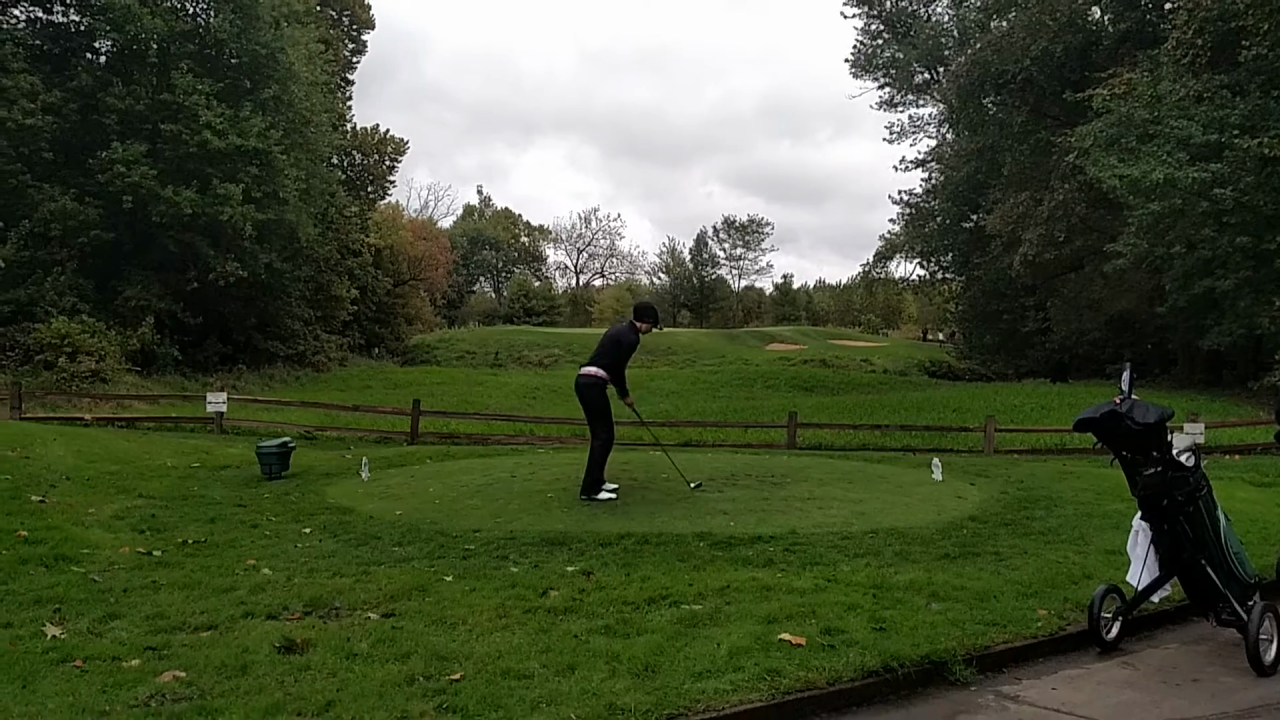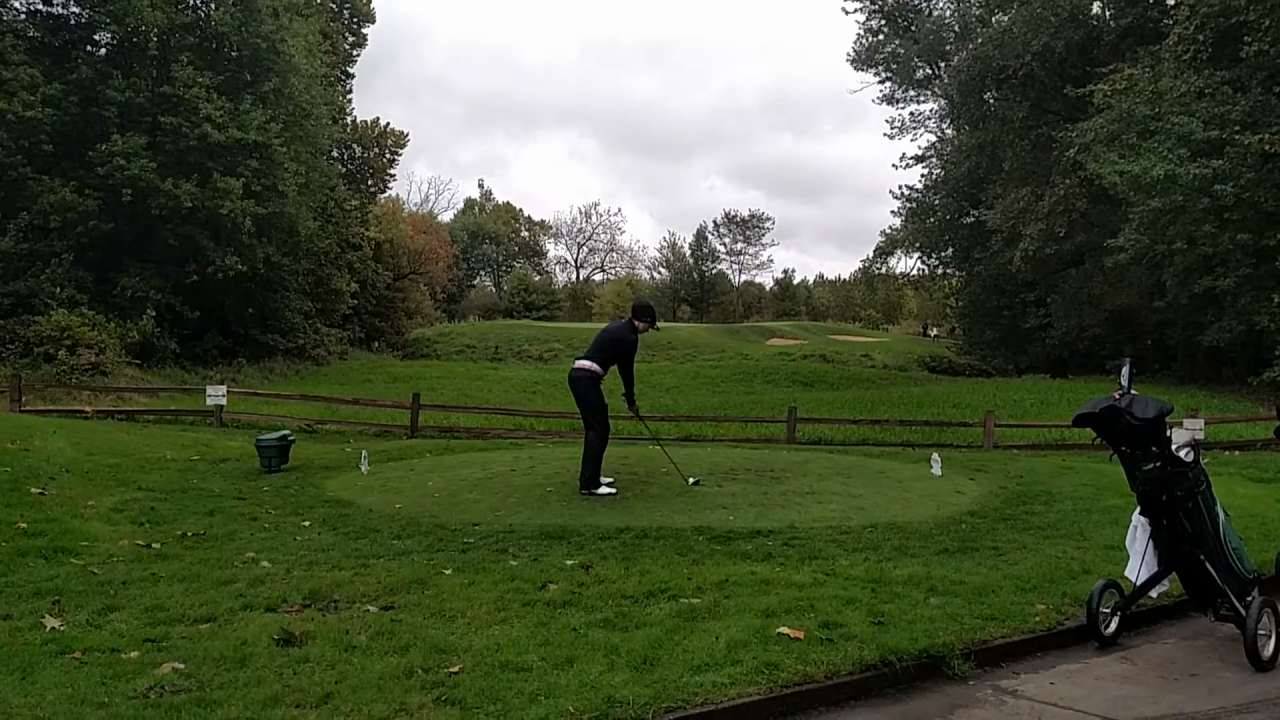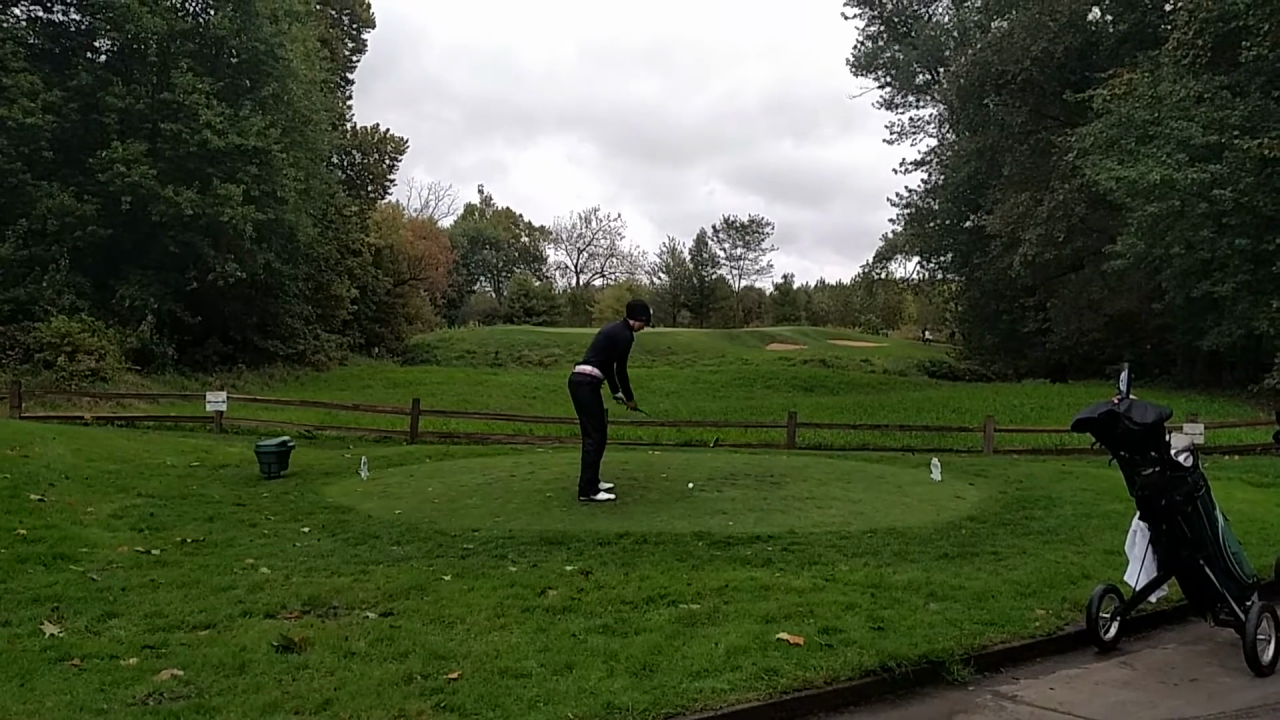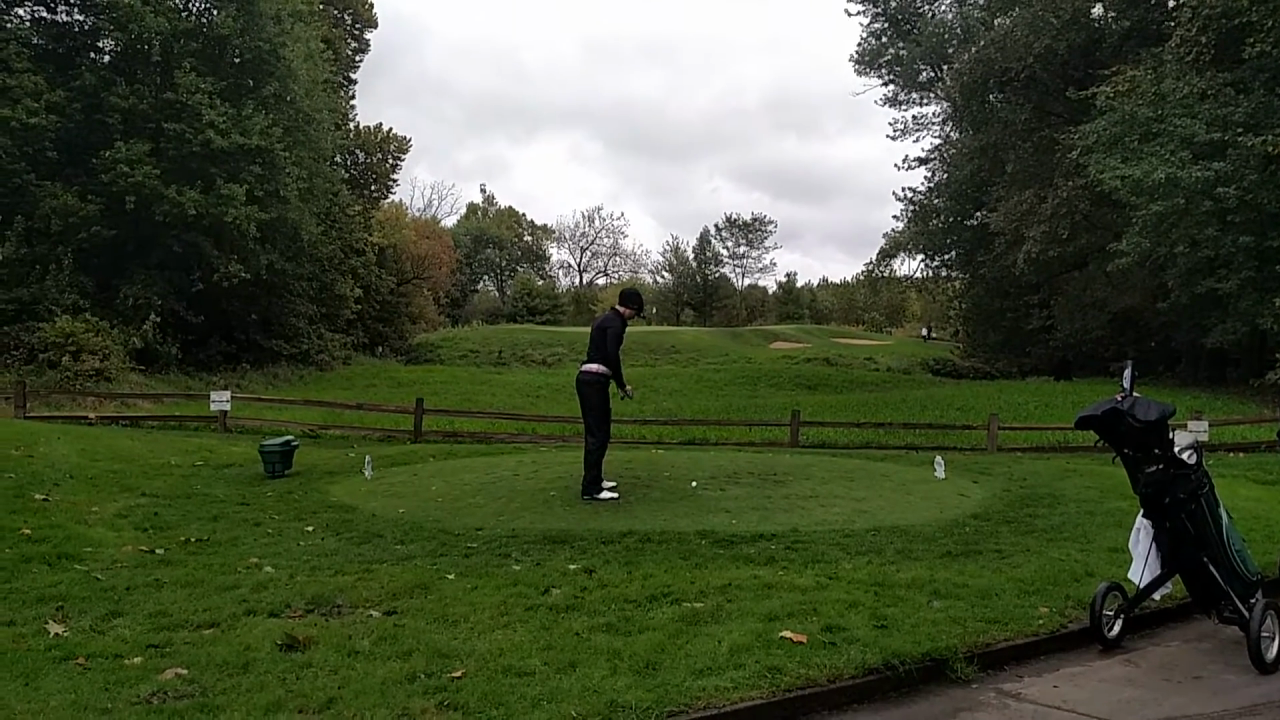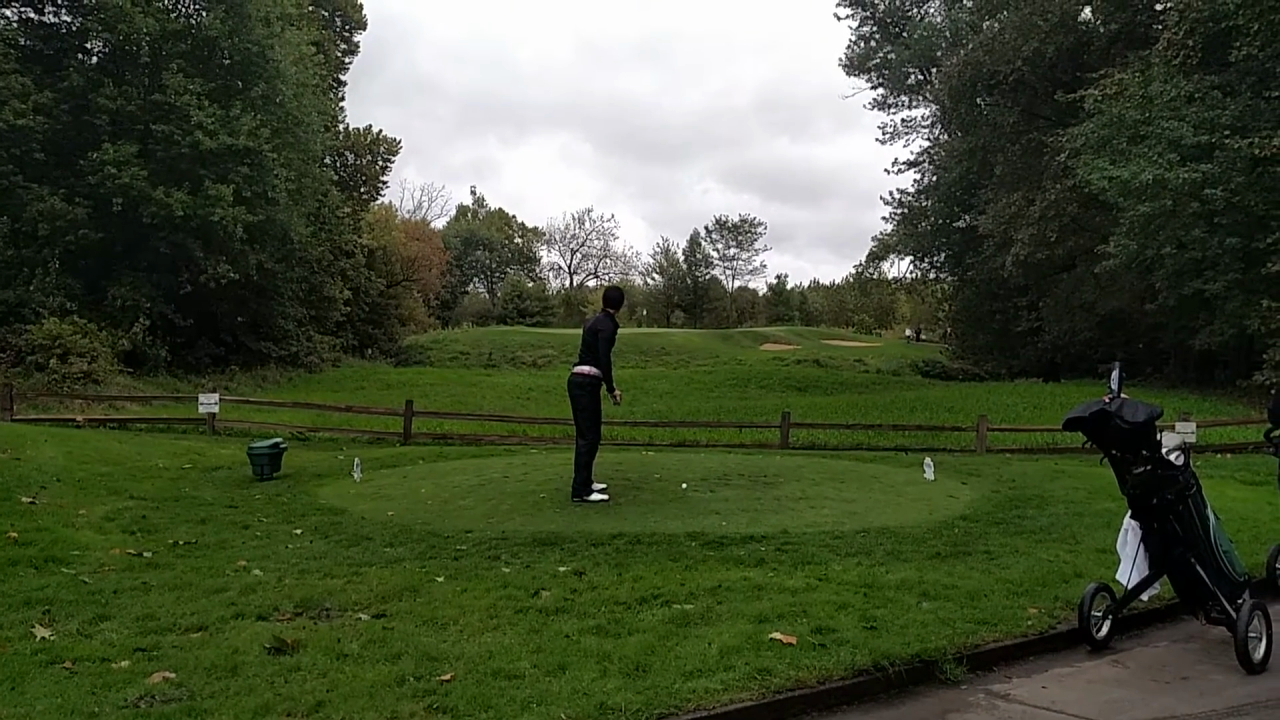
dt=1s
person 1, frame 1
left shoulder: (620, 329)
right shoulder: (630, 338)
right elbow: (618, 369)
left wrist: (620, 391)
right wrist: (625, 394)
left hip: (585, 380)
right hip: (593, 383)
left knee: (600, 433)
right knee: (604, 435)
left ankle: (596, 480)
right ankle: (590, 489)
person 1, frame 2
left shoulder: (619, 326)
right shoulder: (629, 337)
left elbow: (622, 367)
right elbow: (627, 369)
left wrist: (629, 395)
right wrist: (631, 401)
left hip: (579, 375)
right hip: (587, 378)
left knee: (594, 428)
right knee: (600, 429)
left ankle: (590, 475)
right ankle: (590, 483)
person 1, frame 3
left shoulder: (614, 328)
right shoulder: (624, 335)
right elbow: (620, 369)
left wrist: (616, 392)
right wrist: (630, 397)
left hip: (580, 379)
right hip: (587, 383)
left knee: (593, 434)
right knee: (596, 436)
left ankle: (591, 481)
right ankle: (587, 490)
person 1, frame 4
left shoulder: (604, 318)
right shoulder: (615, 322)
right elbow: (612, 355)
left wrist: (617, 382)
right wrist: (622, 385)
left hip: (588, 378)
right hip: (595, 380)
left knee: (596, 432)
right knee: (598, 434)
left ankle: (594, 480)
right ankle: (591, 488)
person 1, frame 5
left shoulder: (595, 321)
right shoulder: (607, 325)
right elbow: (604, 358)
left wrist: (607, 384)
right wrist: (611, 388)
left hip: (580, 379)
right hip: (587, 383)
left knee: (588, 434)
right knee: (588, 436)
left ankle: (584, 482)
right ankle: (580, 490)
